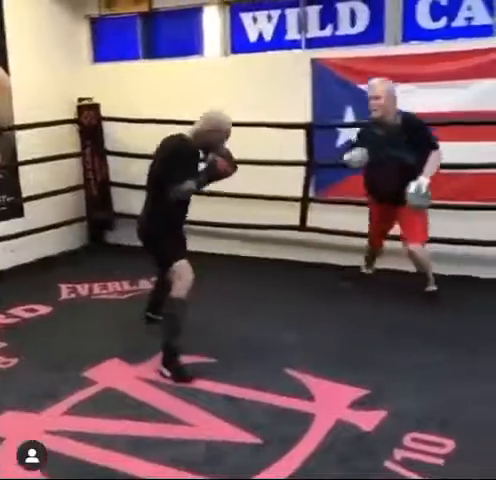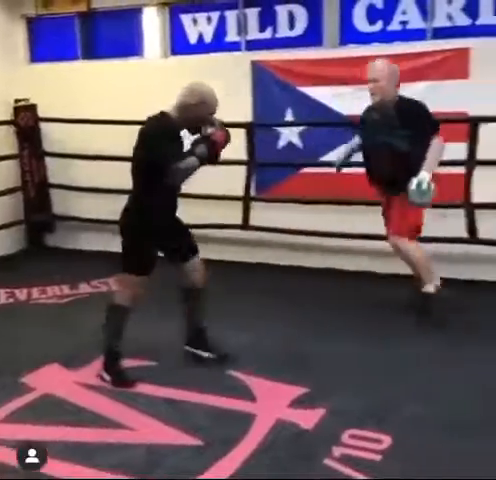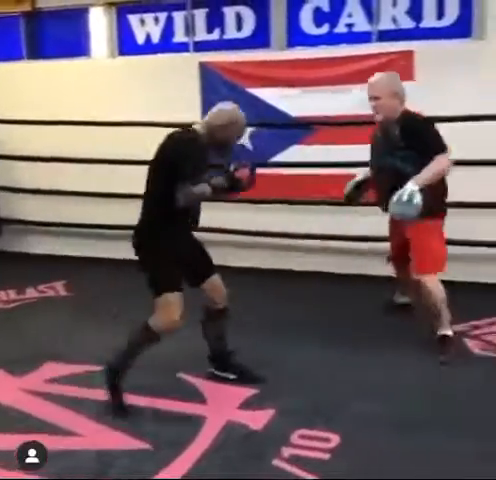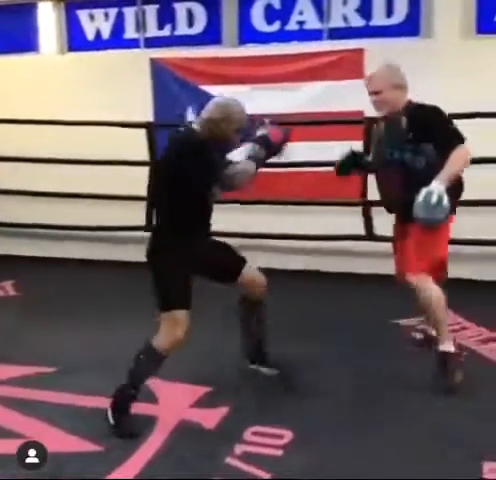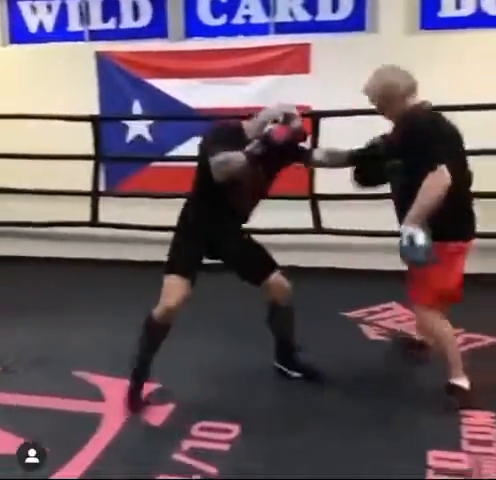
dt=0.3s
person 1, frame 1
left shoulder: (184, 146)
right shoulder: (177, 148)
left elbow: (184, 184)
right elbow: (175, 192)
left wrist: (213, 166)
right wrist: (207, 175)
left hip: (166, 223)
right hip: (158, 226)
left knee: (171, 270)
right knee: (184, 280)
left ankle: (154, 311)
right ankle: (170, 359)
person 1, frame 2
left shoulder: (171, 128)
right shoulder: (158, 128)
right elbow: (176, 175)
left wrist: (202, 148)
right wrist: (206, 148)
left hip: (165, 217)
right hip: (141, 220)
left knee: (196, 273)
right knee: (130, 291)
left ankle: (196, 340)
right ankle: (110, 361)
person 1, frame 3
left shoulder: (196, 145)
right shoulder: (184, 144)
right elbow: (184, 197)
left wrist: (219, 181)
right wrist: (224, 183)
left hip: (179, 235)
right hip: (156, 239)
left knee: (218, 296)
right knee: (170, 317)
left ankle: (221, 362)
right ankle: (116, 372)
person 1, frame 4
left shoulder: (199, 146)
right shoulder: (188, 144)
left elbow: (212, 188)
right elbow: (235, 180)
left wrist: (252, 154)
right wrist: (262, 147)
left hip: (197, 238)
right hip: (172, 248)
left knee: (256, 284)
right knee: (175, 333)
left ankle: (256, 354)
right ankle: (121, 402)
person 1, frame 5
left shoulder: (277, 146)
right shoulder: (224, 134)
left elbow: (320, 158)
right elbow: (220, 171)
right wrist: (265, 144)
left hip: (232, 232)
right hip: (196, 230)
left knee: (281, 290)
right knee: (171, 305)
left ankle: (286, 358)
right ankle: (139, 375)
person 2, frame 1
left shoulder: (411, 124)
right shoulder: (368, 130)
left elbow: (434, 153)
right elbow: (354, 155)
left wrist: (425, 177)
right wrist: (353, 157)
left hip: (408, 198)
right hip: (380, 198)
left knee: (413, 246)
right knee: (374, 242)
left ankle: (431, 285)
right ankle: (368, 268)
person 2, frame 2
left shoulder: (411, 108)
right shoulder: (370, 112)
left elbow: (436, 141)
right elbow: (364, 139)
left wrist: (426, 172)
right wrist: (349, 148)
left hip: (406, 186)
right hip: (386, 186)
left knee: (400, 240)
right knee: (397, 239)
left ankle: (430, 288)
right ankle: (427, 285)
person 2, frame 3
left shoulder: (416, 125)
right shoulder: (381, 132)
left elbow: (443, 161)
left wrist: (415, 185)
right wrist: (365, 179)
left hip: (423, 210)
right hip: (397, 210)
left knee: (423, 271)
right knee: (400, 262)
left ankle: (445, 331)
right ankle: (406, 297)
person 2, frame 4
left shoulder: (426, 115)
right shoulder: (381, 127)
left elbow: (462, 152)
left wrist: (440, 182)
right wrist: (361, 163)
left hip: (429, 211)
right hip: (404, 212)
left knee: (418, 276)
right knee: (408, 274)
left ankle: (449, 350)
right ankle: (432, 329)
person 2, frame 5
left shoulder: (418, 127)
right shoulder: (431, 122)
left elbow: (440, 178)
left wrist: (415, 221)
right wrist: (373, 158)
left hip: (443, 231)
right hip: (436, 227)
left knee: (427, 306)
right knee: (424, 291)
left ankle: (458, 383)
right ankle: (424, 340)
